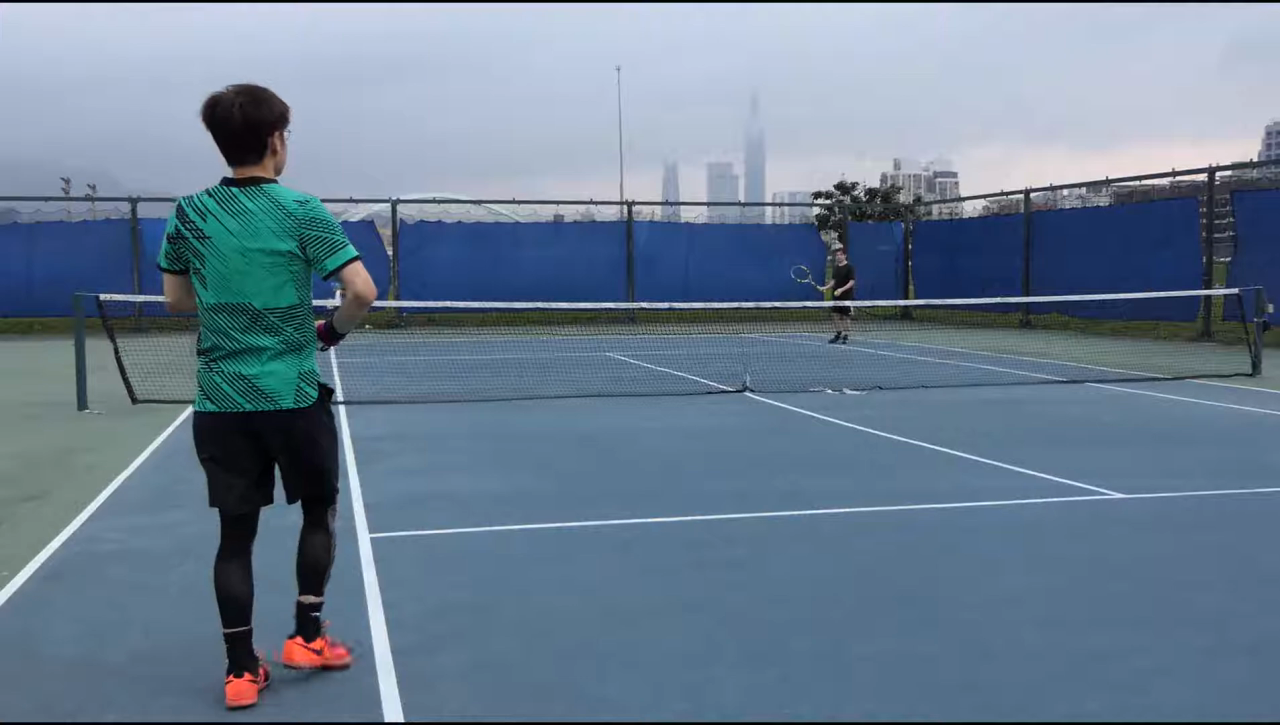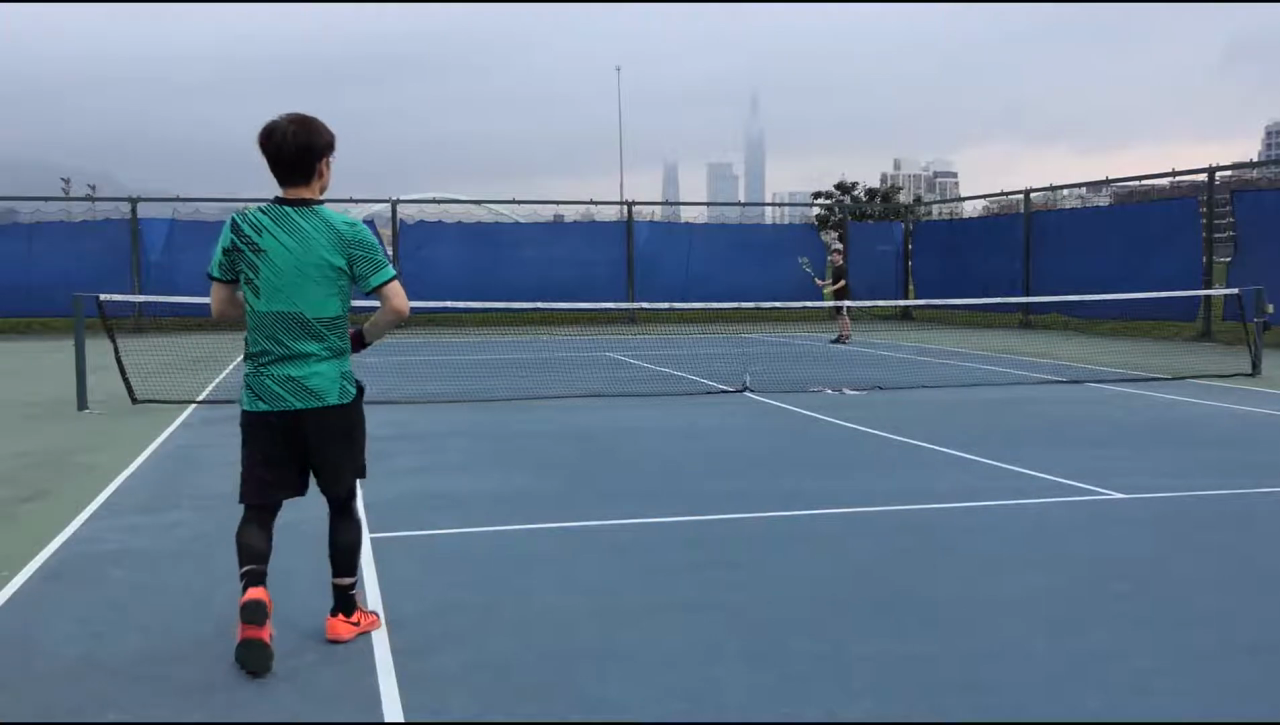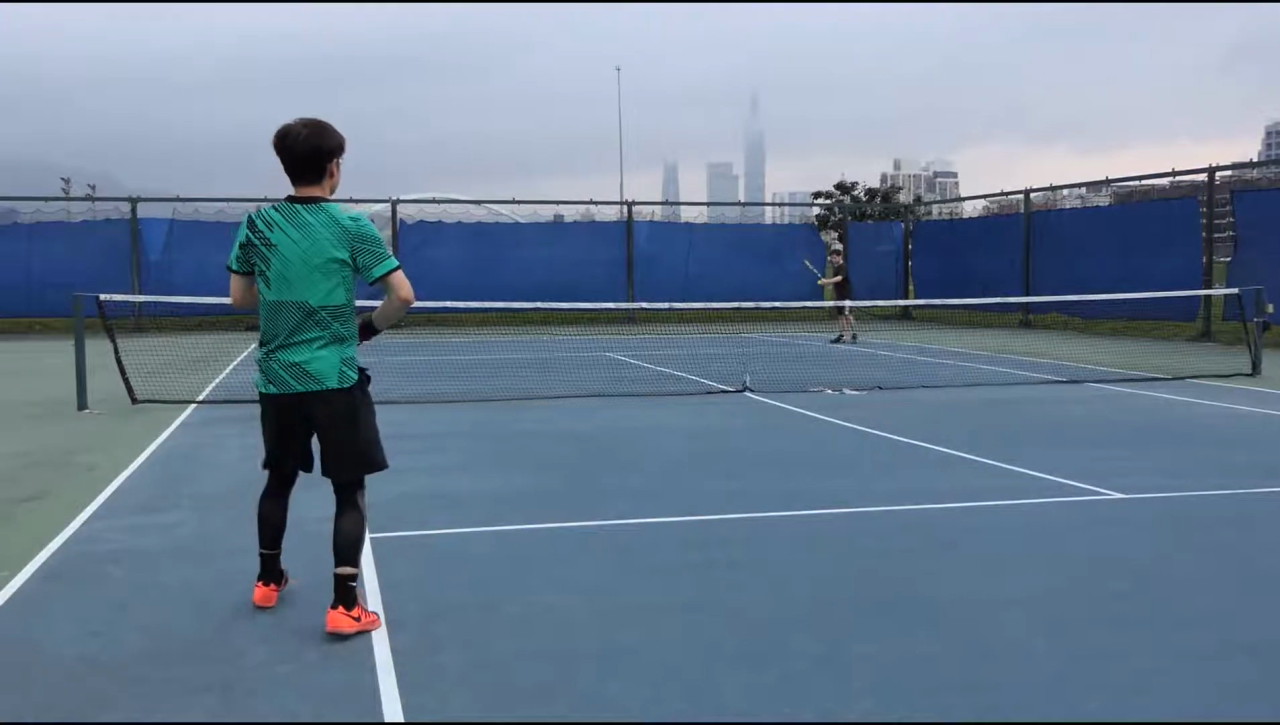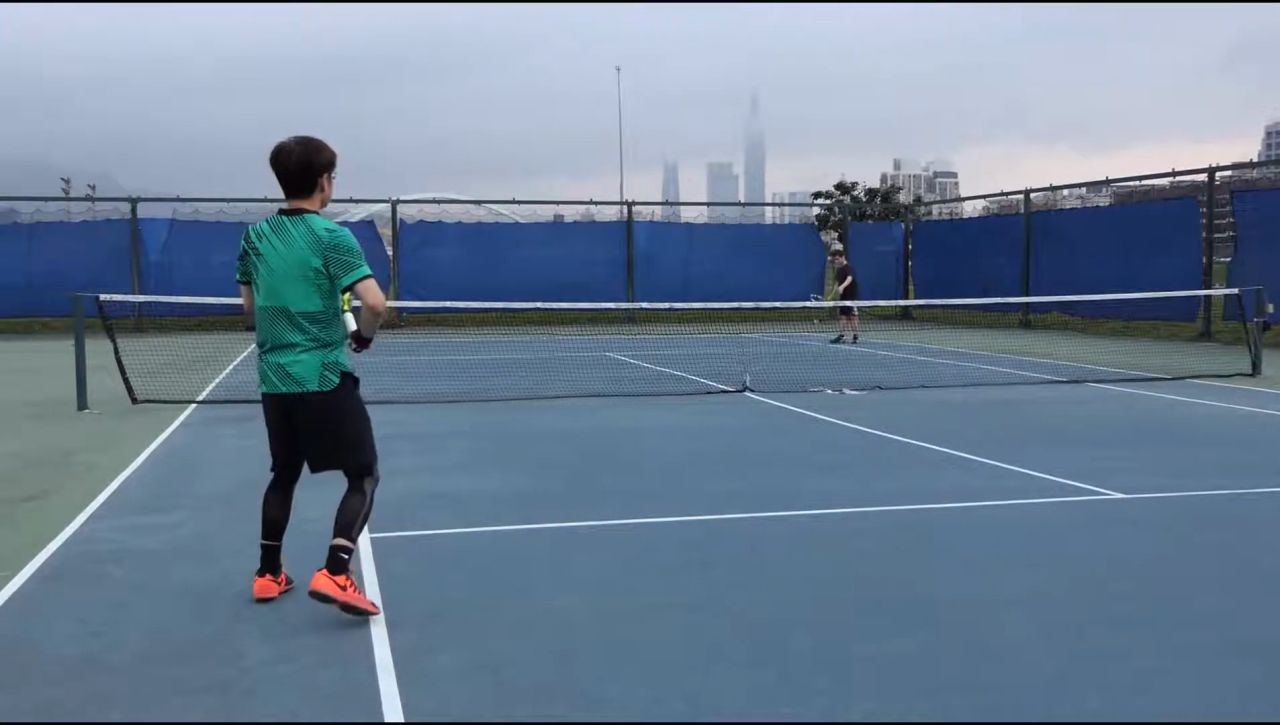
dt=0.3s
person 1, frame 1
left shoulder: (189, 214)
right shoulder: (301, 211)
left elbow: (178, 300)
right elbow: (363, 291)
right wrist: (333, 329)
left hip: (221, 398)
right hip: (293, 393)
left knee: (237, 529)
right knee: (319, 508)
left ankle: (241, 670)
right ankle: (308, 636)
person 1, frame 2
left shoulder: (241, 227)
right shoulder: (348, 231)
left elbow: (222, 308)
right elbow: (398, 307)
right wrist: (361, 338)
left hip: (264, 395)
right hip: (330, 393)
left knee: (258, 511)
right knee: (341, 501)
left ankle: (254, 600)
right ankle: (344, 612)
person 1, frame 3
left shoulder: (257, 224)
right shoulder: (352, 227)
left elbow: (240, 297)
right elbow: (404, 295)
right wrist: (369, 326)
left hip: (277, 379)
right hip: (336, 379)
left knee: (280, 479)
right knee: (349, 490)
left ankle: (268, 579)
right ankle: (345, 605)
person 1, frame 4
left shoulder: (255, 236)
right shoulder: (332, 237)
left elbow: (249, 306)
right elbow: (375, 304)
right wrist: (363, 335)
left hip: (275, 380)
right hip: (324, 379)
left knee: (284, 472)
right knee: (363, 475)
left ankle: (268, 573)
right ankle: (334, 572)
